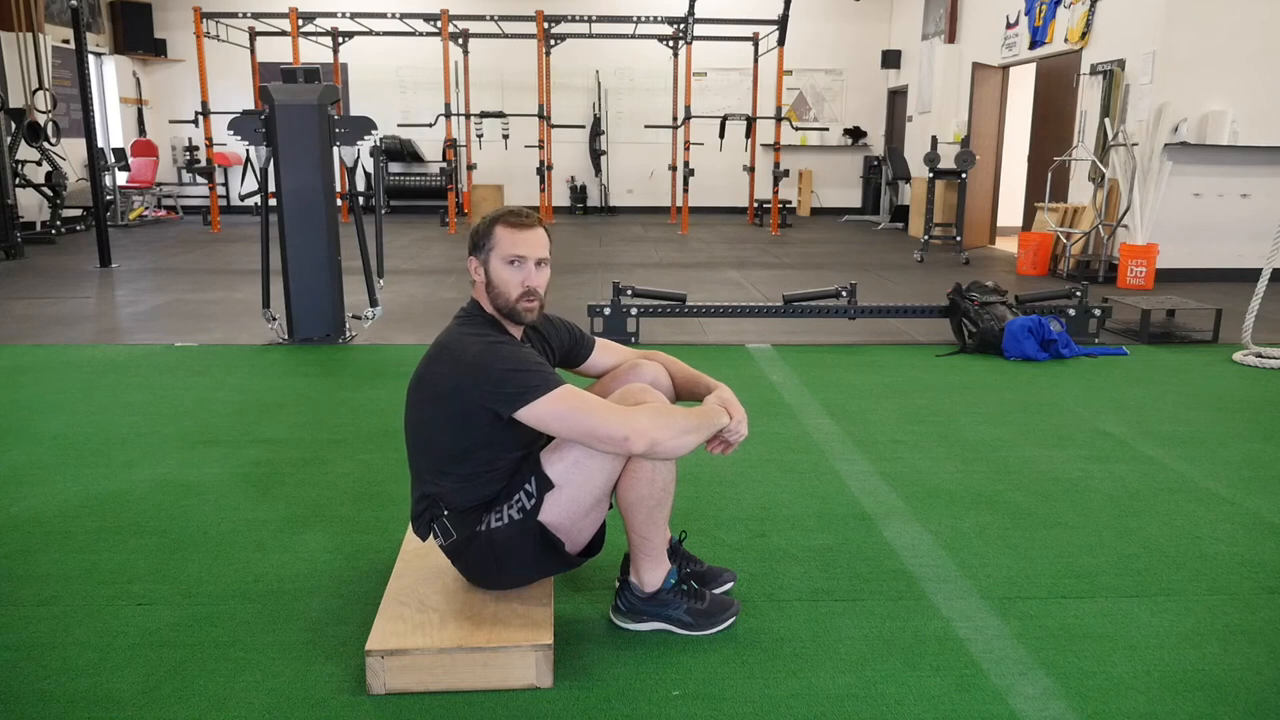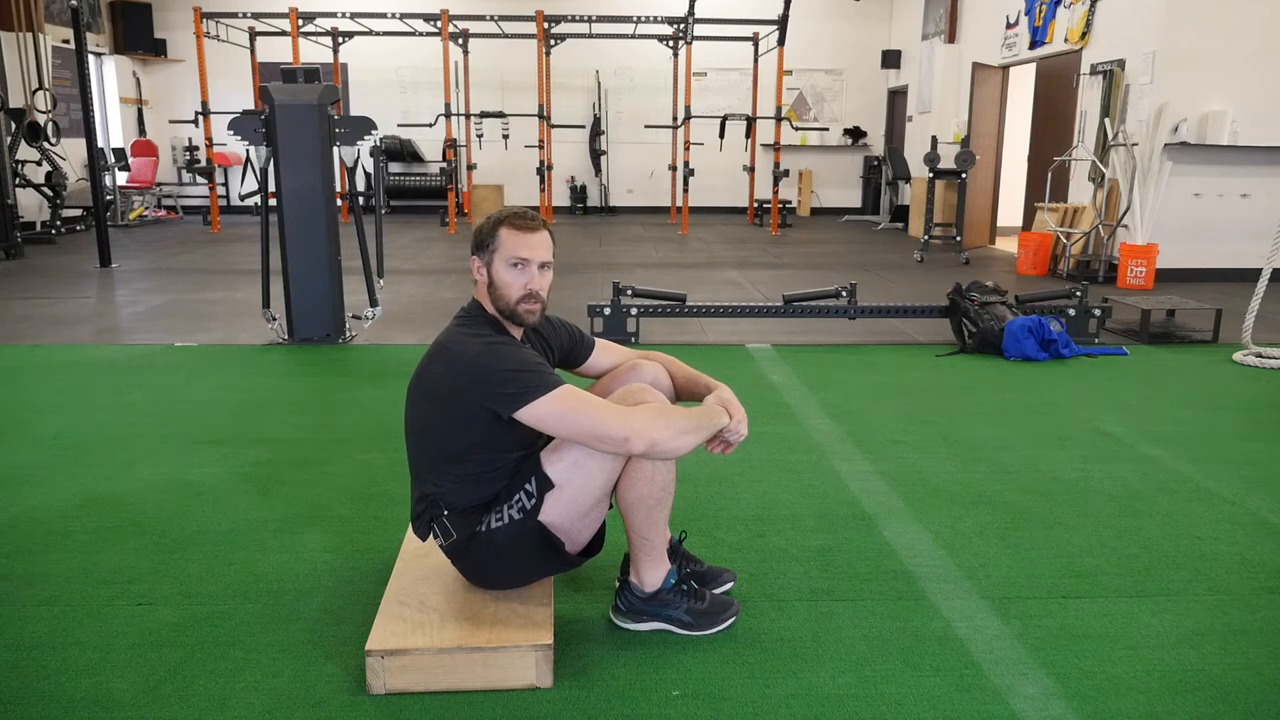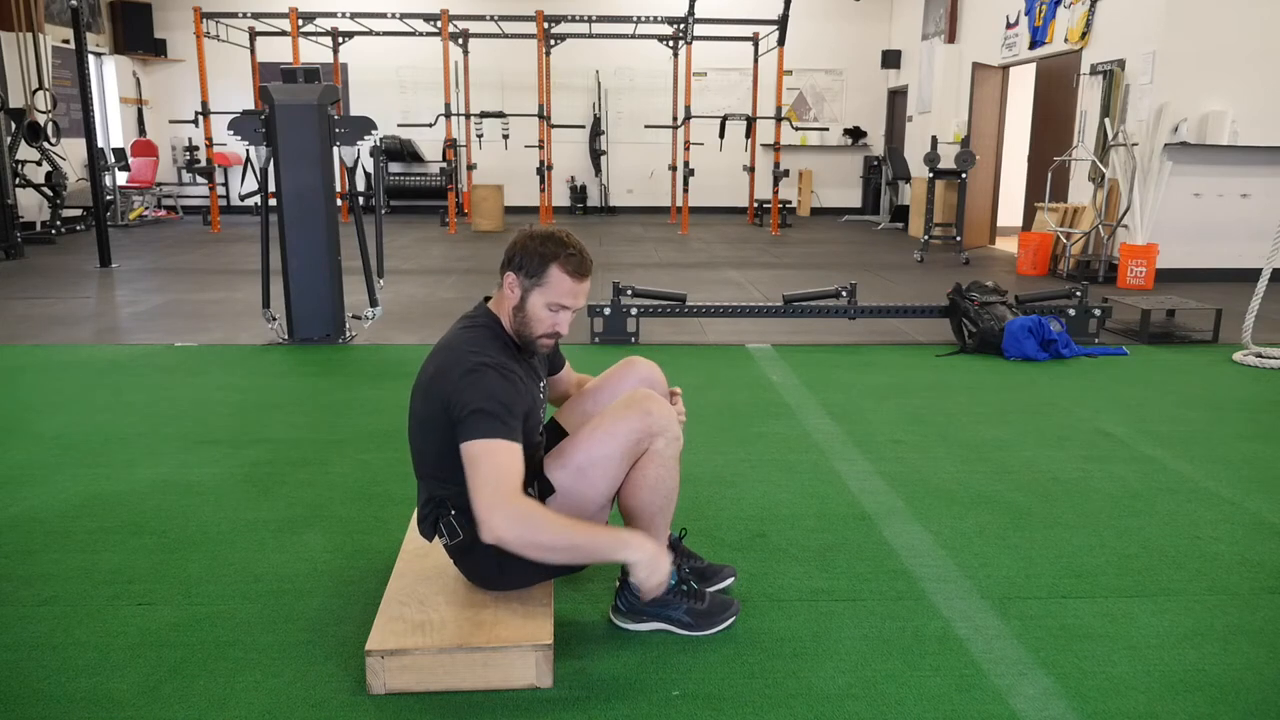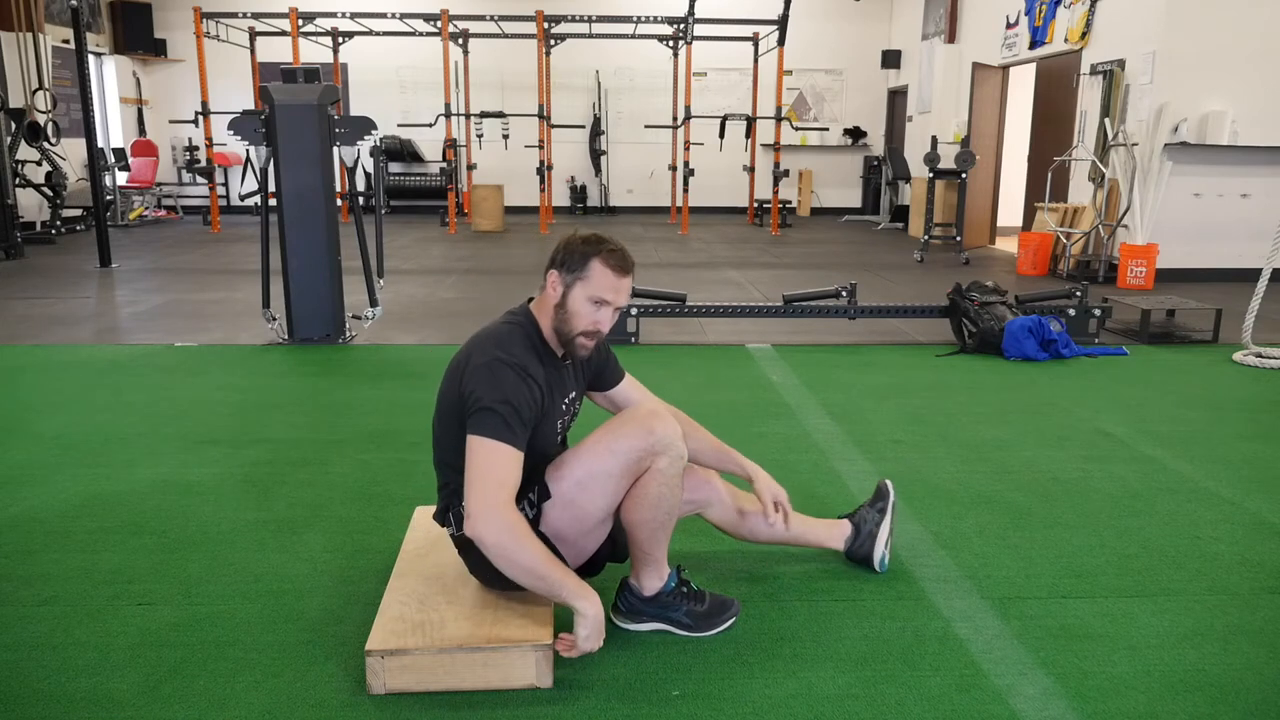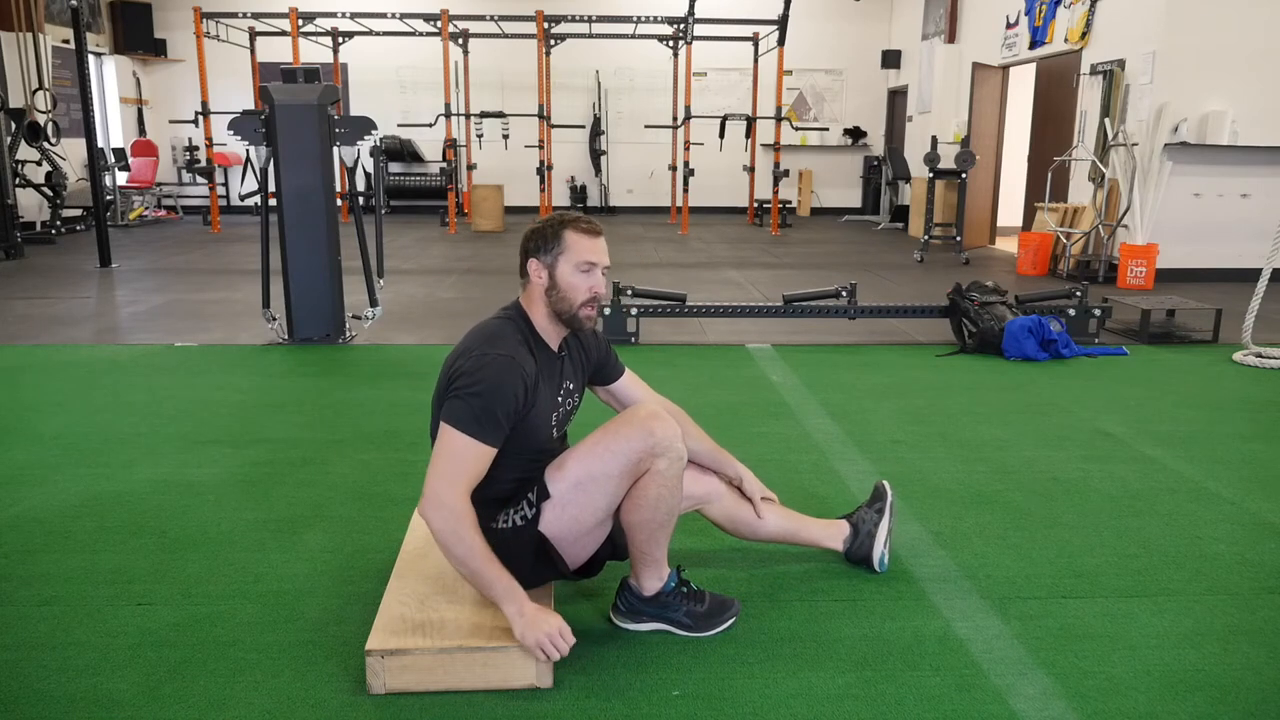
dt=1s
person 1, frame 1
left shoulder: (535, 327)
right shoulder: (481, 356)
left elbow: (642, 359)
right elbow: (632, 435)
left wrist: (715, 389)
right wrist: (717, 415)
left hip: (514, 487)
right hip: (486, 538)
left knee: (646, 376)
right knee: (641, 419)
left ankle: (658, 551)
right ankle: (650, 590)
person 1, frame 2
left shoulder: (534, 325)
right shoulder: (480, 357)
left elbow: (643, 360)
right elbow: (630, 435)
left wrist: (714, 389)
right wrist: (716, 416)
left hip: (515, 486)
right hip: (485, 538)
left knee: (646, 377)
right knee: (641, 417)
left ankle: (658, 551)
right ankle: (650, 590)
person 1, frame 3
left shoulder: (526, 328)
right shoulder: (480, 372)
left elbow: (564, 387)
right elbow: (500, 522)
right wrist: (628, 545)
right hip: (491, 544)
left knee: (639, 375)
right knee: (649, 418)
left ankle: (658, 553)
right ankle: (649, 595)
person 1, frame 4
left shoulder: (578, 336)
right shoulder: (505, 368)
left elbow: (657, 409)
right elbow: (486, 521)
left wrist: (750, 468)
right wrist: (584, 600)
left hip: (543, 505)
right hip: (506, 547)
left knee: (702, 485)
right knee: (654, 432)
left ankle: (847, 536)
right ankle: (650, 594)
person 1, frame 5
left shoulder: (577, 337)
right shoulder: (497, 365)
left elbow: (657, 405)
right elbow: (441, 504)
left wrist: (735, 470)
right wrist: (519, 607)
left hip: (542, 505)
right hip: (509, 539)
left knee: (704, 484)
right knee: (652, 432)
left ankle: (846, 537)
right ankle: (650, 594)
